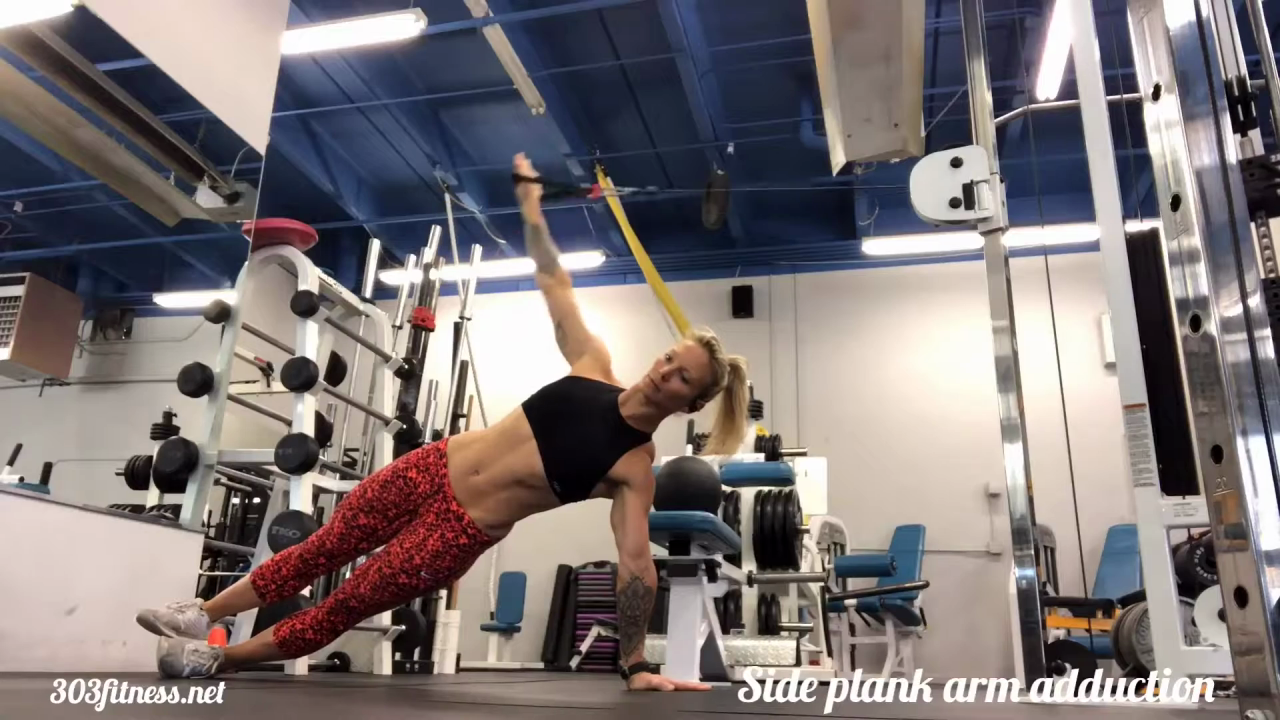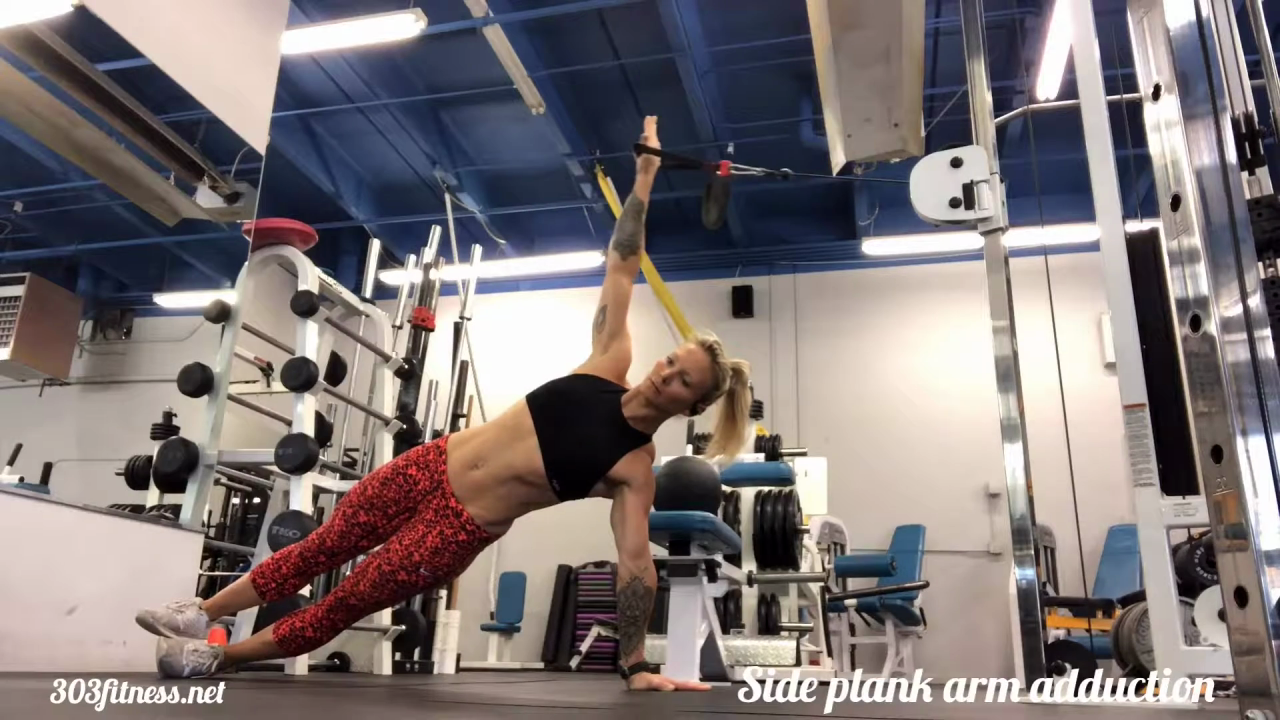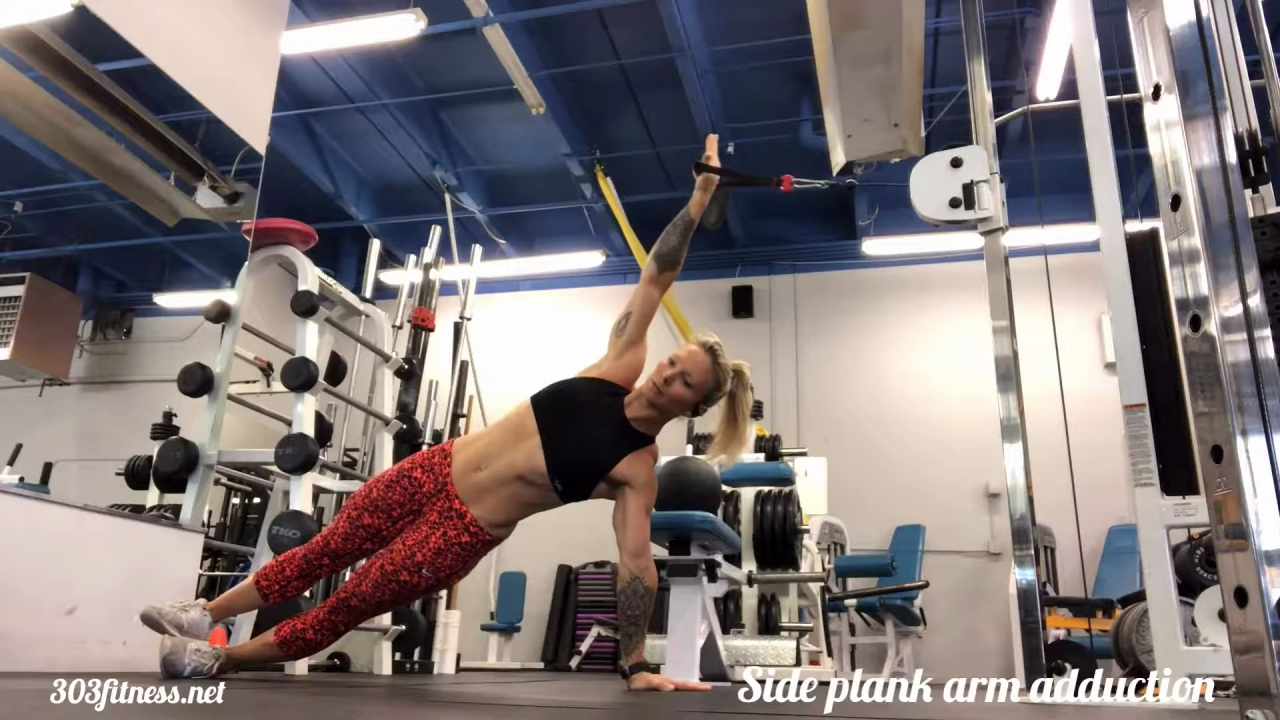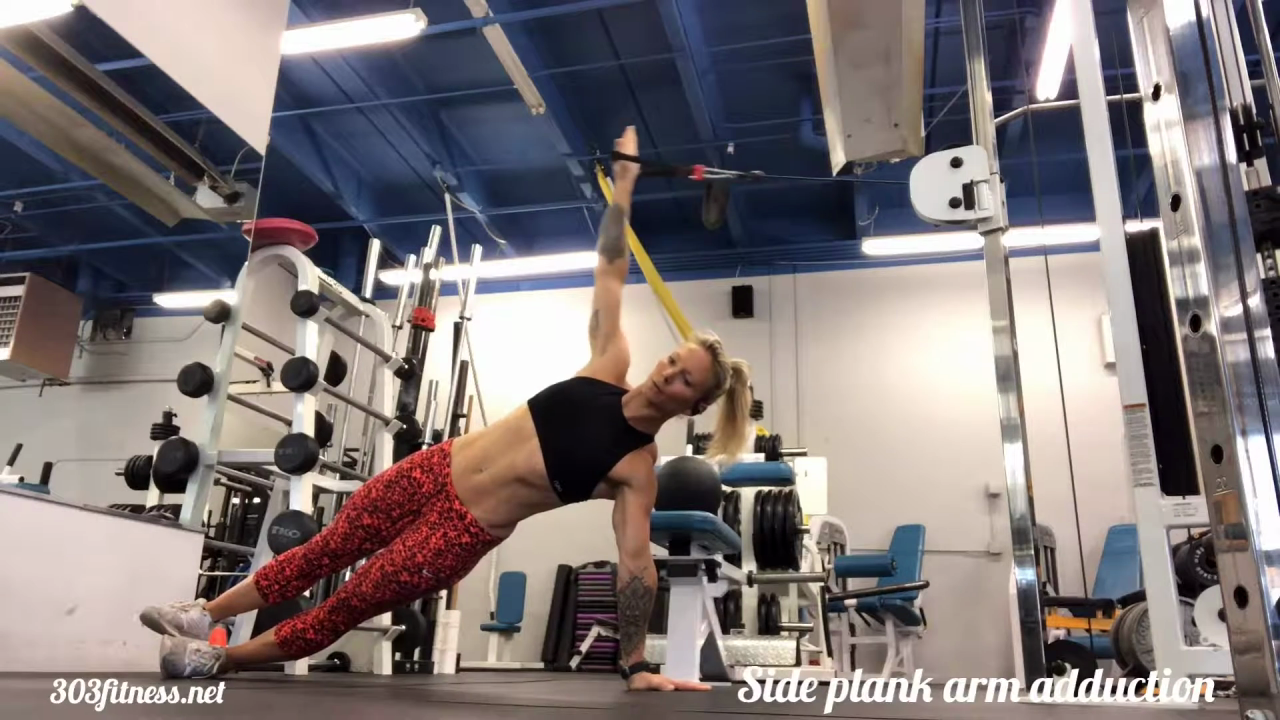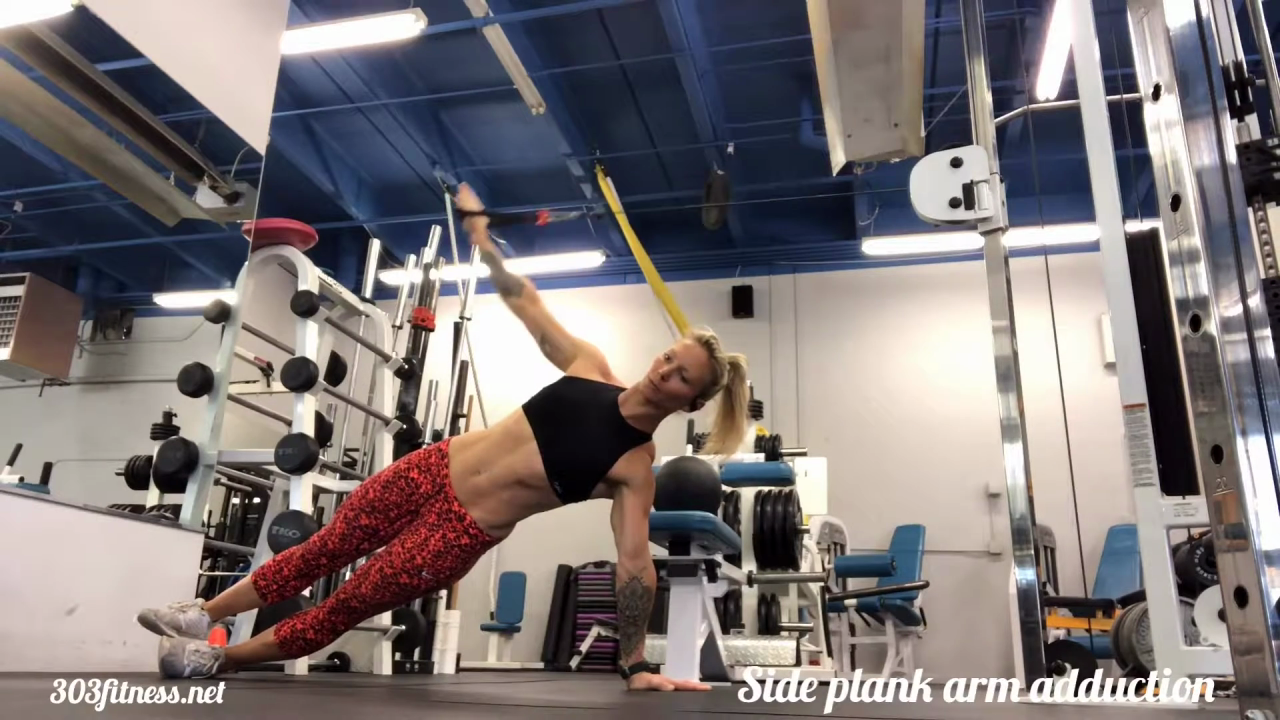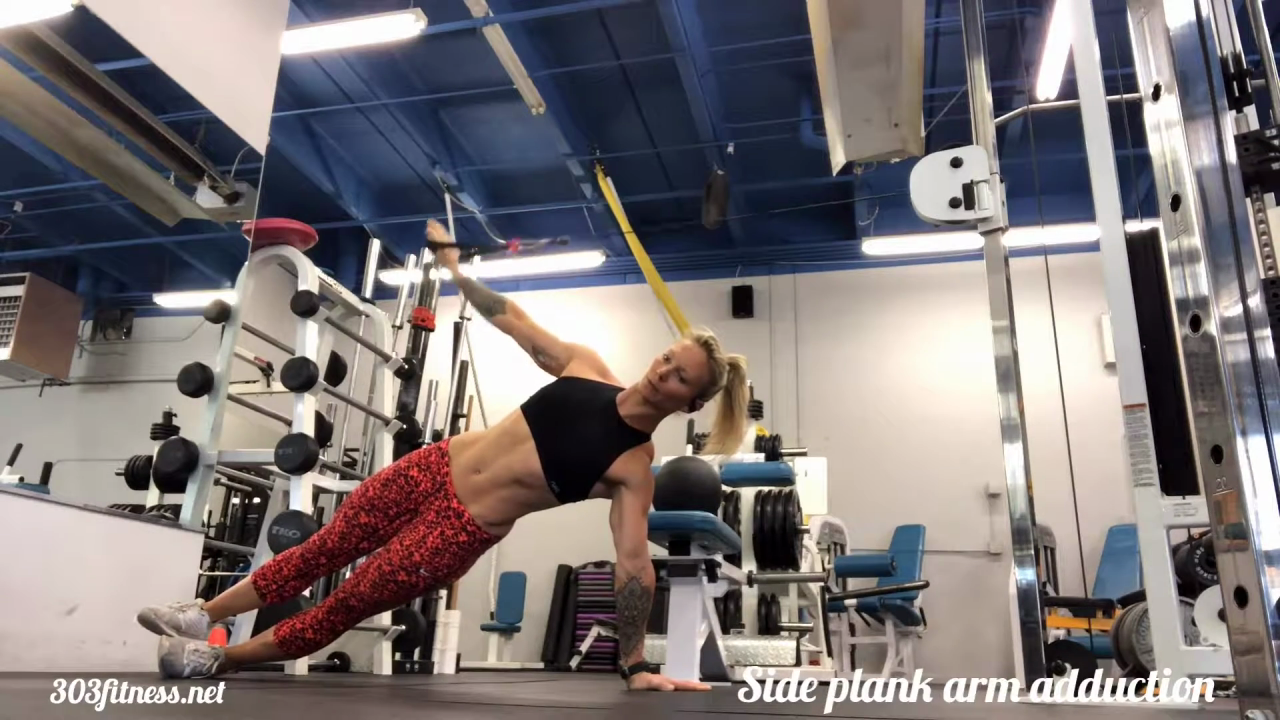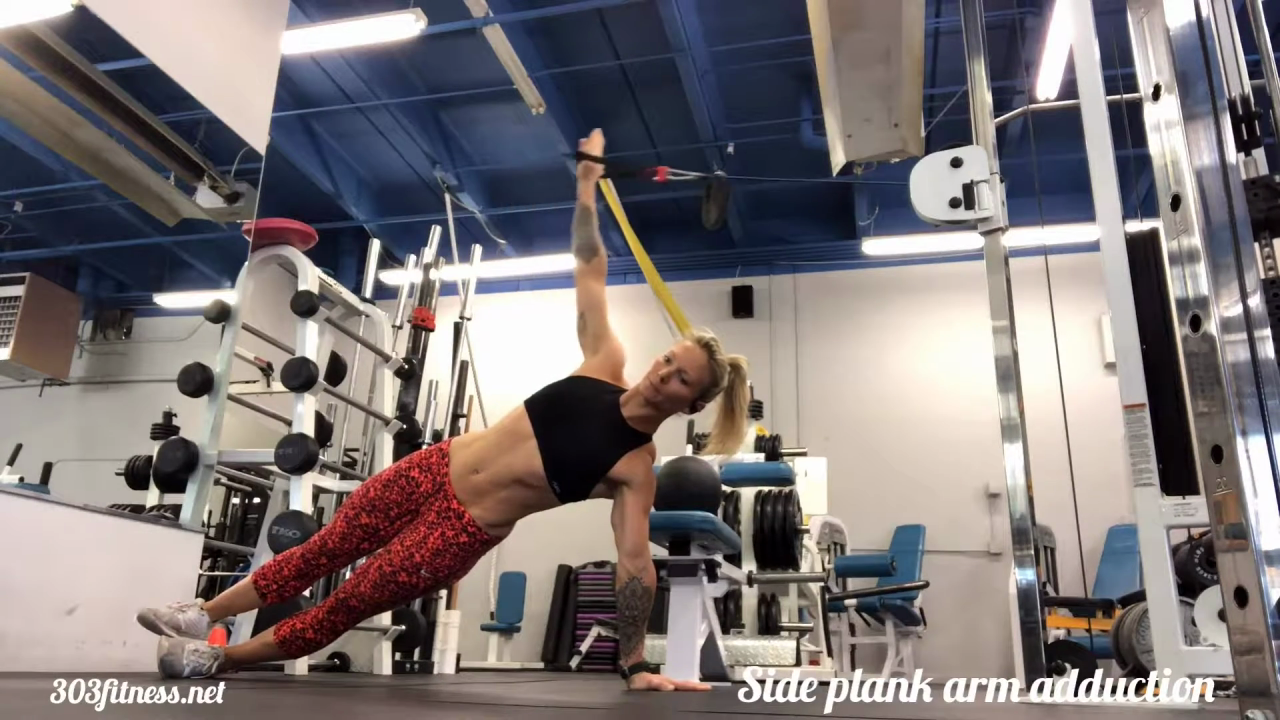
dt=0.7s
person 1, frame 1
left shoulder: (636, 467)
right shoulder: (595, 369)
left elbow: (636, 562)
right elbow: (554, 283)
left wrist: (636, 665)
right wrist: (532, 200)
left hip: (462, 532)
right hip: (435, 469)
left knee: (344, 608)
right knee: (321, 549)
left ankle: (217, 659)
right ankle: (200, 614)
person 1, frame 2
left shoulder: (636, 467)
right shoulder: (608, 368)
left elbow: (636, 561)
right elbow: (621, 269)
left wrist: (636, 665)
right wrist: (644, 175)
left hip: (461, 528)
right hip: (433, 467)
left knee: (343, 605)
right knee: (322, 549)
left ankle: (216, 657)
right ankle: (200, 613)
person 1, frame 3
left shoulder: (638, 470)
right shoulder: (618, 372)
left elbow: (636, 563)
right elbow: (655, 280)
left wrist: (636, 664)
right wrist: (700, 198)
left hip: (465, 531)
right hip: (437, 471)
left knee: (345, 608)
right knee: (324, 551)
left ankle: (220, 659)
right ankle: (204, 613)
person 1, frame 4
left shoulder: (638, 469)
right shoulder: (608, 372)
left elbow: (636, 561)
right elbow: (610, 272)
left wrist: (635, 664)
right wrist: (625, 184)
left hip: (465, 533)
right hip: (438, 470)
left knee: (345, 608)
right knee: (326, 551)
left ankle: (218, 660)
right ankle: (205, 613)
person 1, frame 5
left shoulder: (636, 467)
right shoulder: (591, 368)
left elbow: (636, 562)
right elbow: (529, 307)
left wrist: (636, 664)
right wrist: (482, 239)
left hip: (464, 532)
right hip: (436, 470)
left knee: (345, 608)
right knee: (324, 550)
left ankle: (219, 658)
right ankle: (203, 612)
person 1, frame 6
left shoulder: (635, 467)
right shoulder: (587, 368)
left elbow: (634, 561)
right elbow: (514, 320)
left wrist: (635, 664)
right wrist: (452, 263)
left hip: (464, 529)
right hip: (439, 468)
left knee: (345, 606)
right knee: (322, 552)
left ankle: (220, 660)
right ankle: (202, 614)
person 1, frame 7
left shoulder: (636, 467)
right shoulder: (604, 367)
left elbow: (635, 558)
right elbow: (590, 271)
left wrist: (635, 662)
right wrist: (587, 179)
left hip: (464, 531)
right hip: (437, 468)
left knee: (344, 608)
right knee: (324, 550)
left ankle: (217, 660)
right ankle: (202, 613)
